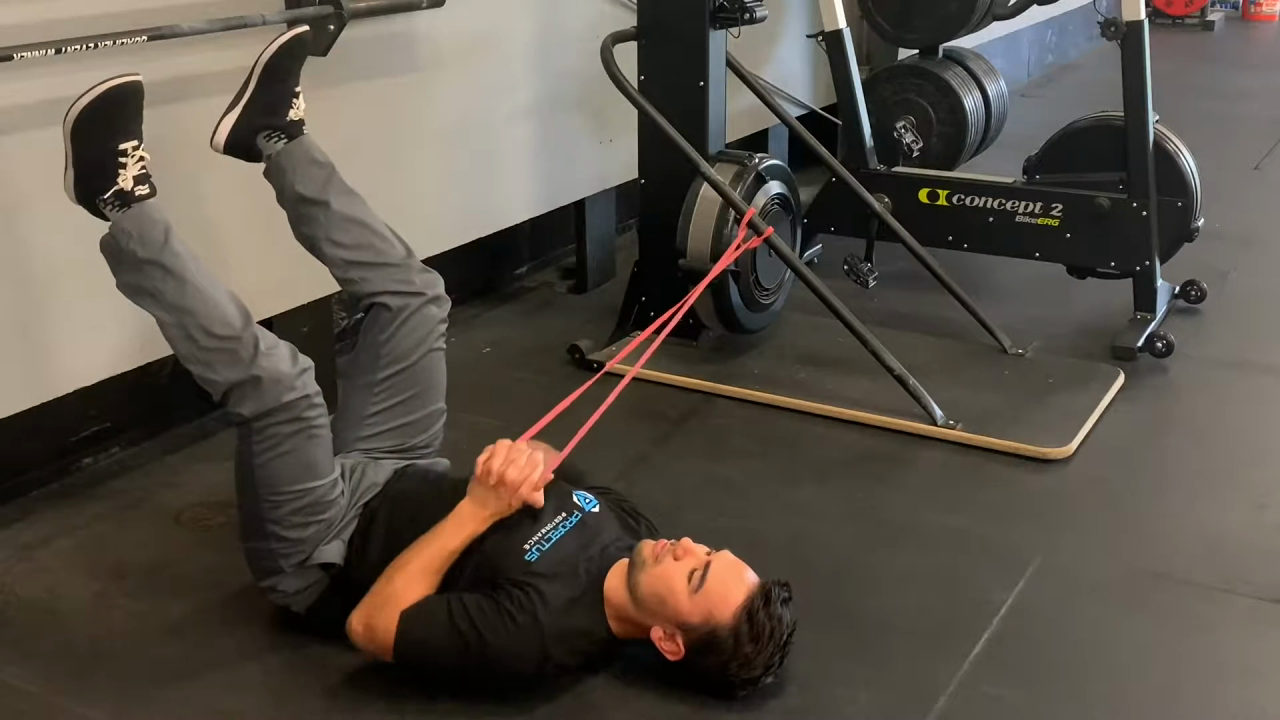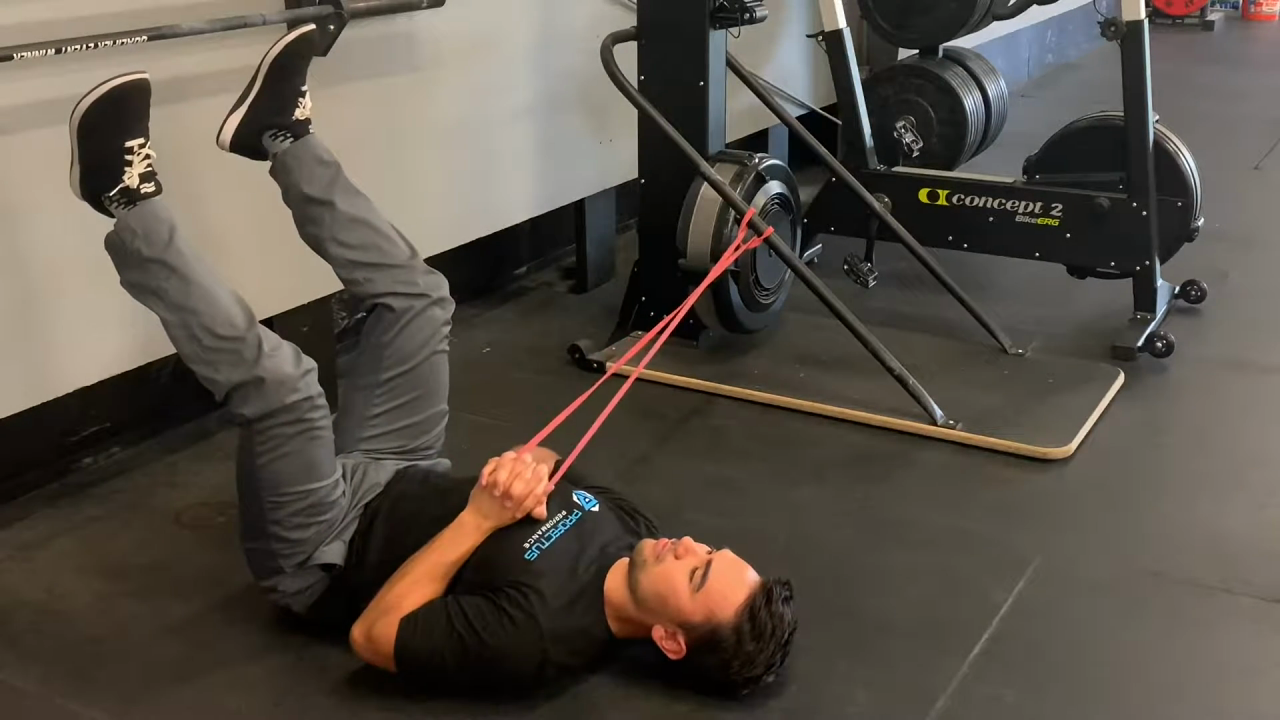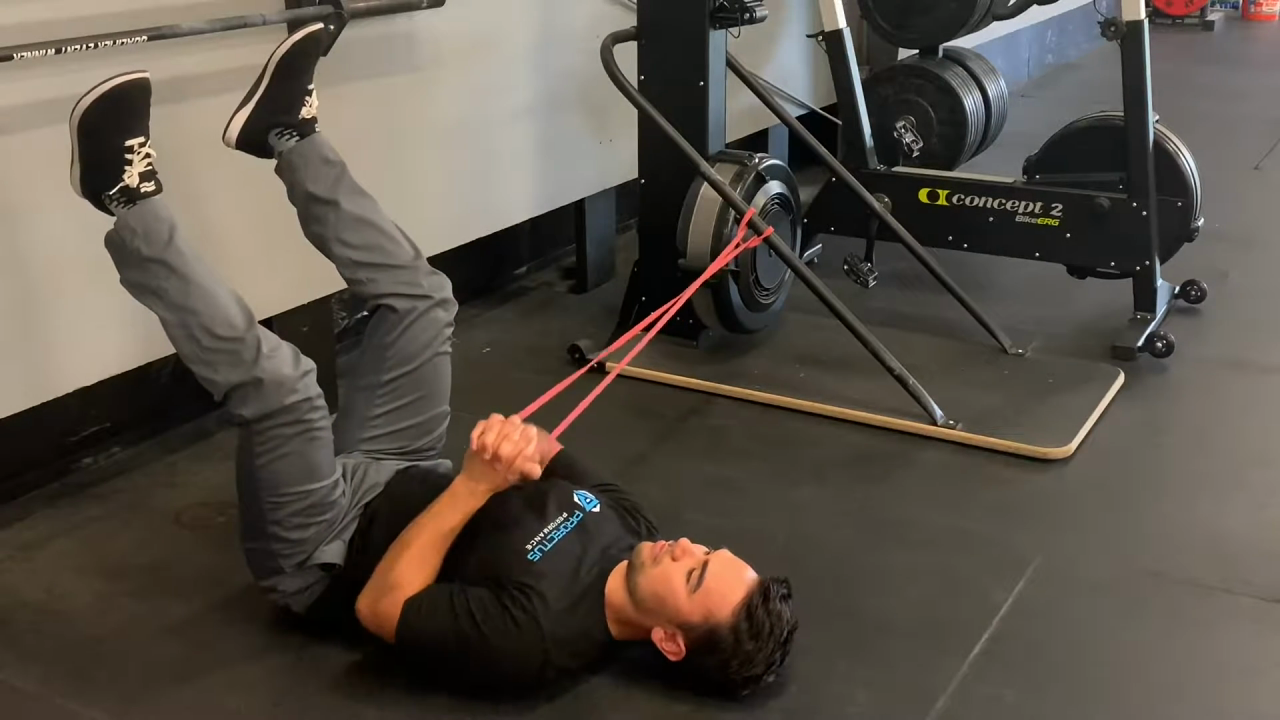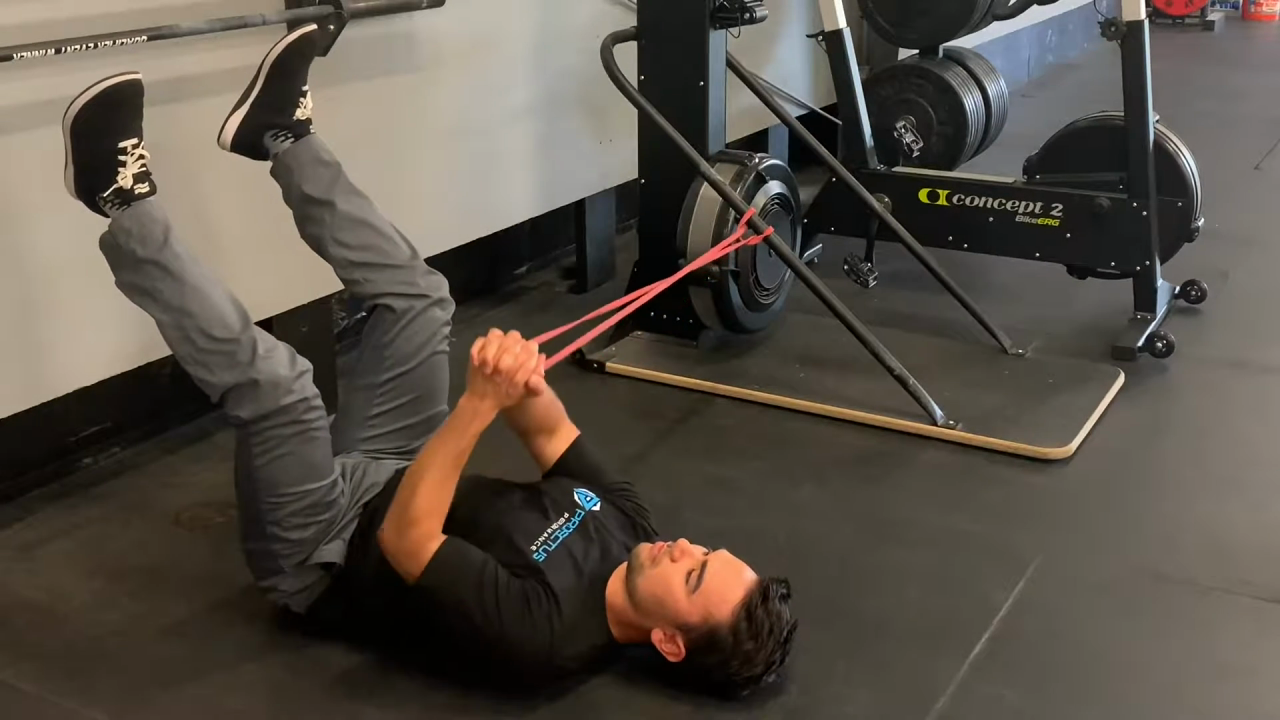
dt=0.4s
person 1, frame 1
left shoulder: (542, 633)
right shoulder: (626, 530)
left elbow: (372, 626)
right elbow: (545, 461)
left wrist: (474, 512)
right wrist: (521, 463)
left hip: (320, 554)
right hip: (394, 479)
left knee: (275, 377)
right knee: (411, 294)
left ankle: (125, 206)
right ankle: (276, 140)
person 1, frame 2
left shoulder: (543, 634)
right shoulder: (624, 528)
left elbow: (375, 637)
right elbow: (546, 463)
left wrist: (477, 517)
right wrist: (522, 469)
left hip: (320, 554)
right hip: (395, 478)
left knee: (277, 378)
right knee: (415, 294)
left ankle: (132, 203)
right ankle: (282, 137)
person 1, frame 3
left shoulder: (540, 639)
right shoulder: (624, 526)
left elbow: (380, 608)
right elbow: (548, 453)
left wrist: (473, 485)
right wrist: (518, 442)
left hip: (320, 555)
right hip: (392, 479)
left knee: (275, 377)
right knee: (418, 296)
left ankle: (131, 201)
right ankle: (288, 135)
person 1, frame 4
left shoulder: (545, 635)
right shoulder: (623, 524)
left elbow: (402, 543)
right elbow: (552, 430)
left wrist: (479, 402)
right wrist: (520, 384)
left hip: (324, 554)
right hip: (385, 475)
left knee: (272, 379)
right knee: (416, 295)
left ankle: (127, 203)
right ankle: (282, 136)
